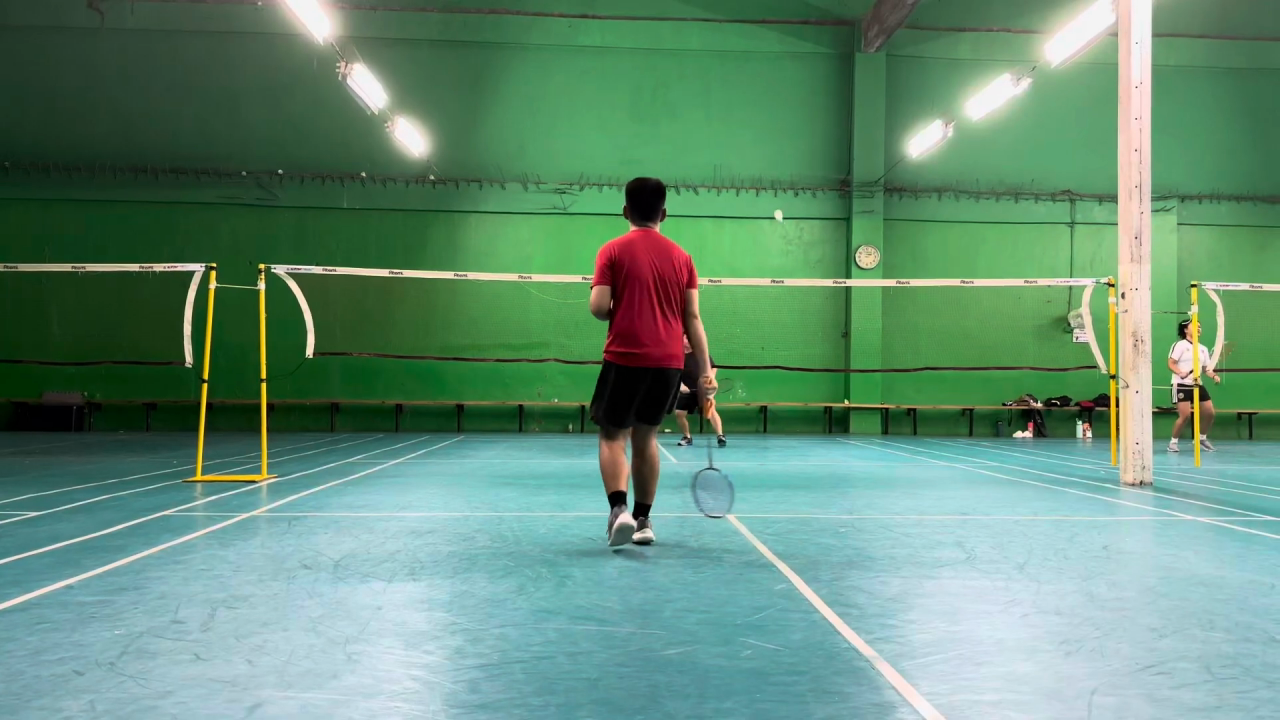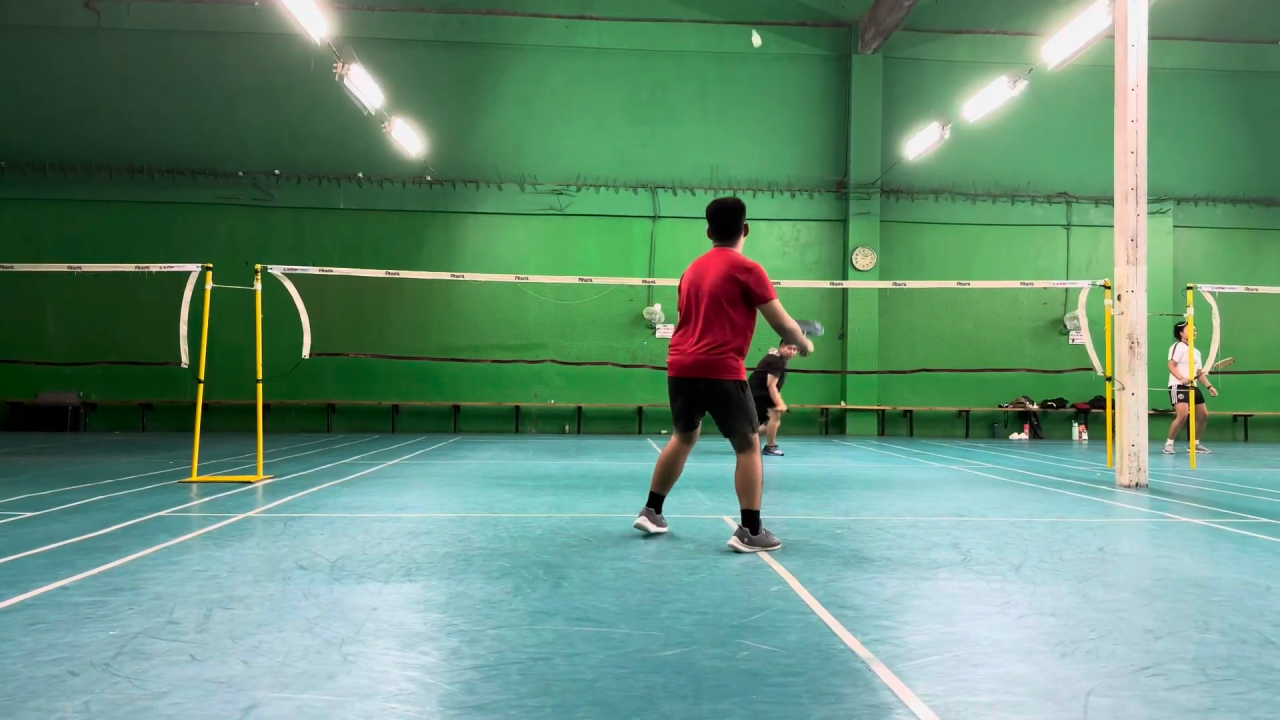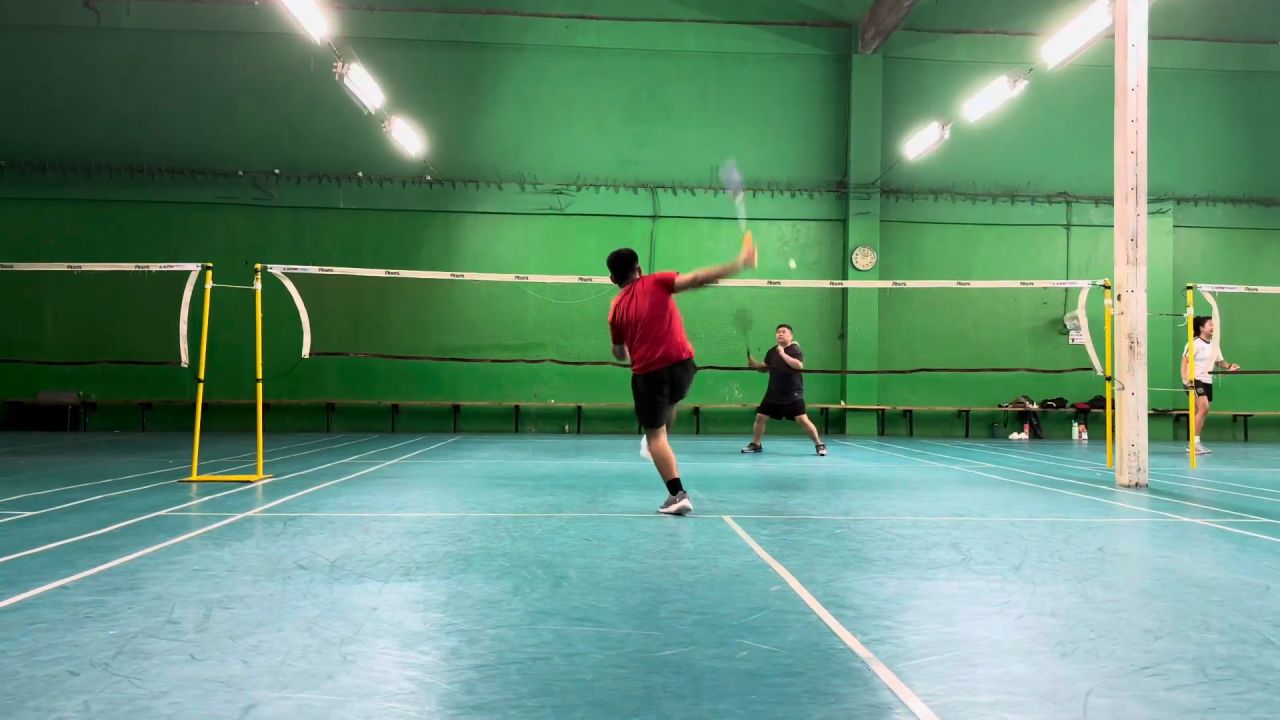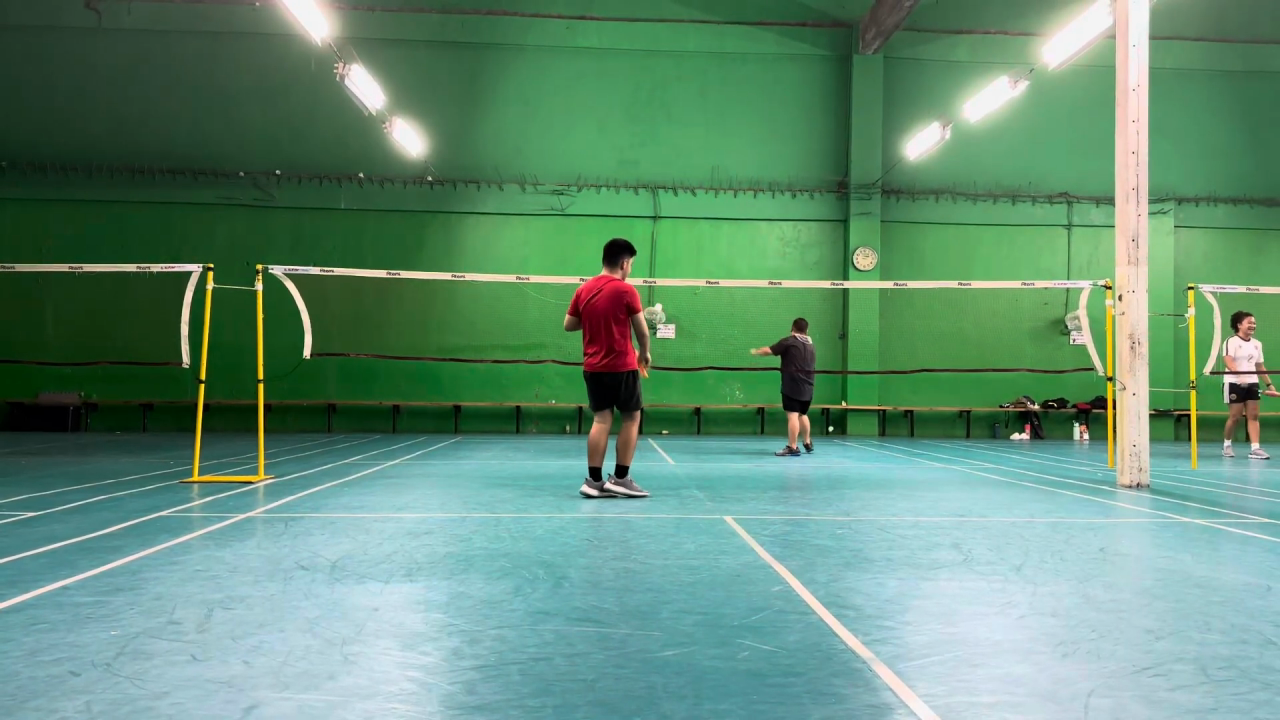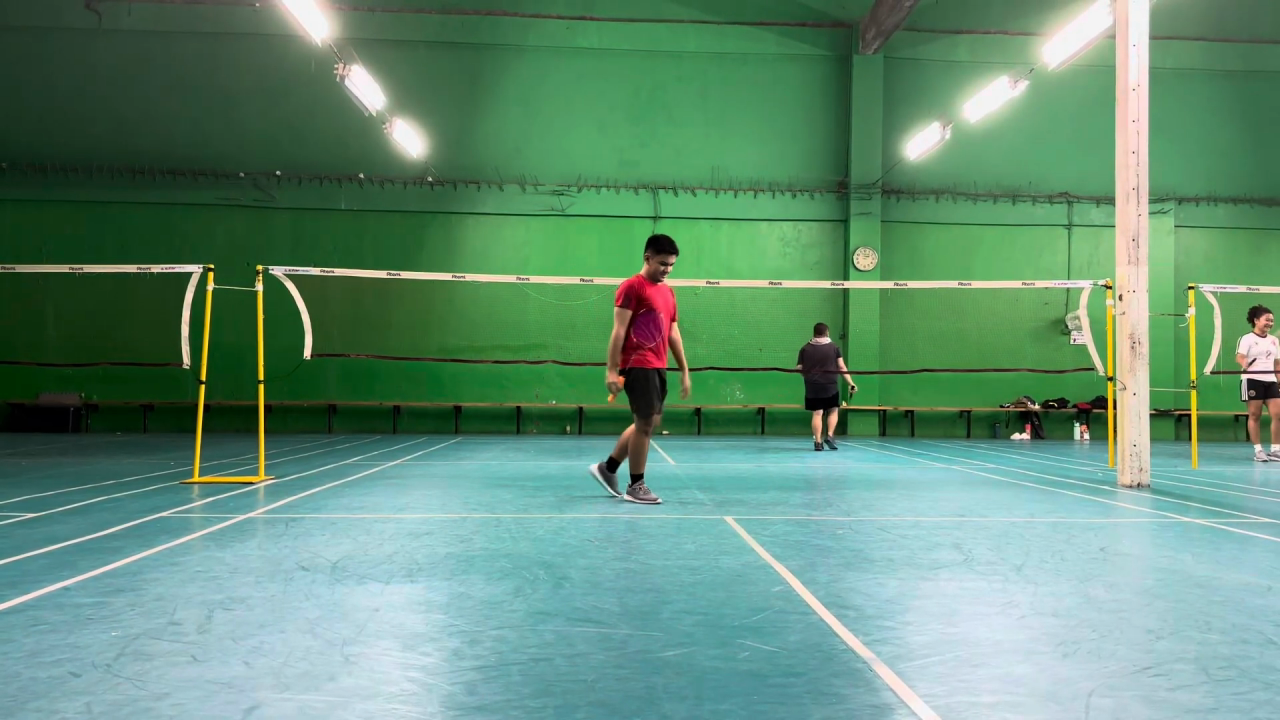
dt=1s
person 1, frame 1
left shoulder: (613, 251)
right shoulder: (680, 256)
left elbow: (599, 307)
right elbow: (693, 317)
right wrist: (704, 371)
left hip: (626, 360)
right hip: (669, 362)
left knee: (611, 437)
right knee: (645, 437)
left ankle: (620, 510)
right ankle: (642, 520)
person 1, frame 2
left shoulder: (692, 269)
right shoulder: (747, 271)
right elbow: (782, 324)
right wrist: (803, 343)
left hip: (681, 369)
right hip: (721, 372)
left knee: (683, 438)
right knee: (748, 446)
left ankle: (651, 510)
right ankle: (750, 530)
person 1, frame 3
left shoulder: (616, 308)
right shoulder: (655, 283)
left elbow: (619, 354)
right elbow: (697, 279)
right wrist: (735, 265)
left hip: (647, 372)
right hip: (680, 363)
left knee: (656, 435)
right knee: (664, 410)
left ankle: (678, 495)
right ankle: (652, 439)
person 1, frame 4
left shoulder: (583, 290)
right shoulder: (626, 291)
left elbow: (569, 325)
right elbow: (642, 333)
right wrist: (645, 353)
left hip: (594, 368)
right hip: (622, 367)
left knee: (601, 421)
right knee: (631, 419)
left ankle: (594, 481)
right ankle: (620, 479)
person 1, frame 5
left shoulder: (668, 292)
right shoulder: (632, 287)
left elbow: (672, 333)
right elbow: (619, 331)
left wrist: (685, 371)
right wrist: (612, 371)
left hip: (658, 367)
right hip: (638, 366)
left knee: (650, 423)
right knee: (645, 423)
left ankle: (607, 468)
right ankle: (635, 485)
